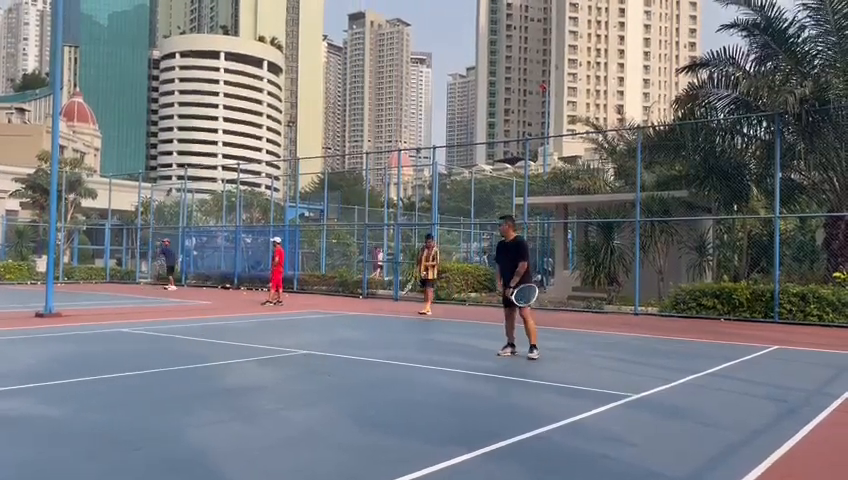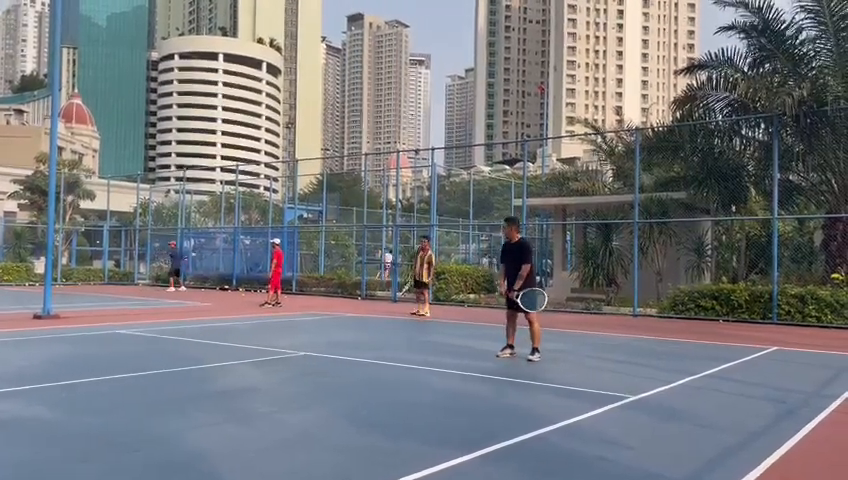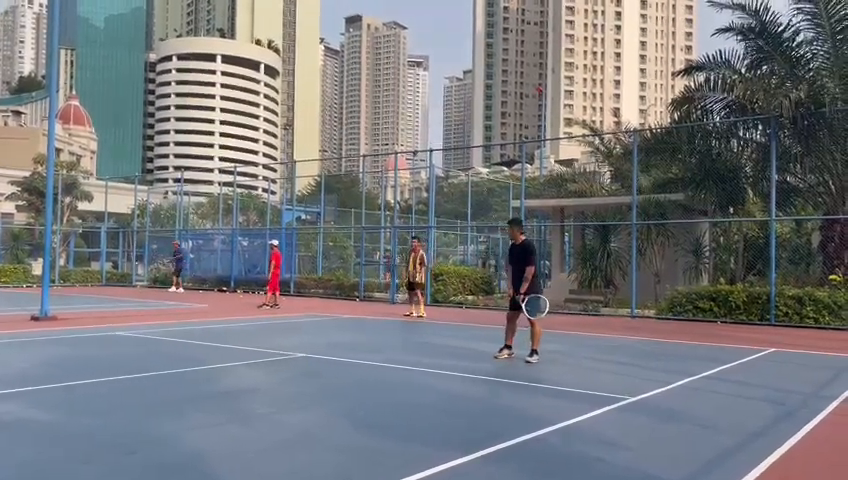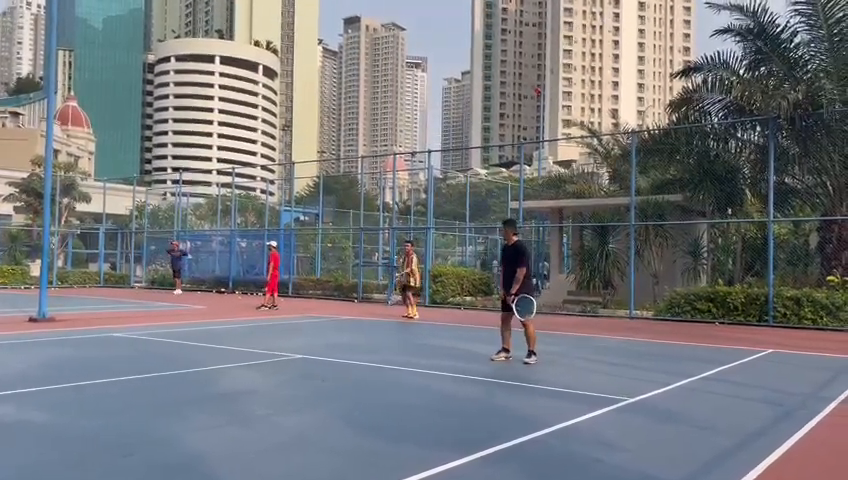
dt=0.4s
person 1, frame 1
left shoulder: (520, 243)
right shoulder: (500, 245)
left elbow: (522, 266)
right elbow: (499, 266)
left wrist: (512, 285)
right wrist: (500, 284)
left hip: (522, 285)
right hip: (508, 286)
left knee: (525, 315)
right knee: (508, 315)
left ankle: (534, 347)
right ankle: (510, 345)
person 1, frame 2
left shoulder: (524, 245)
right shoulder: (506, 246)
left elbow: (526, 269)
right elbow: (503, 266)
left wrist: (516, 288)
right wrist: (502, 285)
left hip: (526, 288)
right hip: (511, 289)
left knee: (531, 318)
right knee: (510, 317)
left ankle: (536, 350)
right ankle: (510, 347)
person 1, frame 3
left shoulder: (528, 246)
right shoulder: (512, 247)
left elbow: (530, 271)
left wrist: (522, 291)
right wrist: (511, 287)
left hip: (530, 290)
right hip: (516, 290)
left knee: (533, 320)
right knee: (510, 318)
left ankle: (534, 352)
right ankle: (508, 348)
person 1, frame 4
left shoulder: (520, 248)
right shoulder: (505, 248)
left elbow: (522, 272)
left wrist: (513, 292)
right wrist: (502, 288)
left hip: (522, 291)
right hip: (507, 291)
left knee: (526, 321)
right knee: (504, 319)
left ankle: (532, 353)
right ankle: (506, 350)
